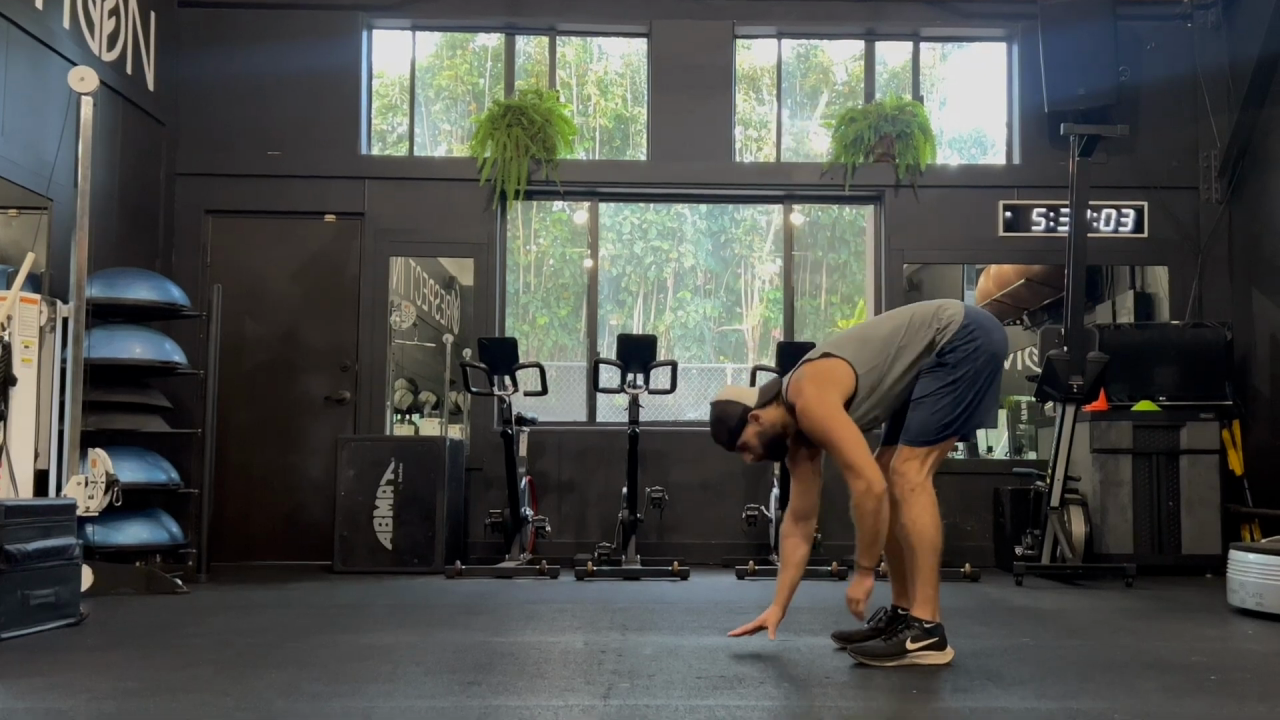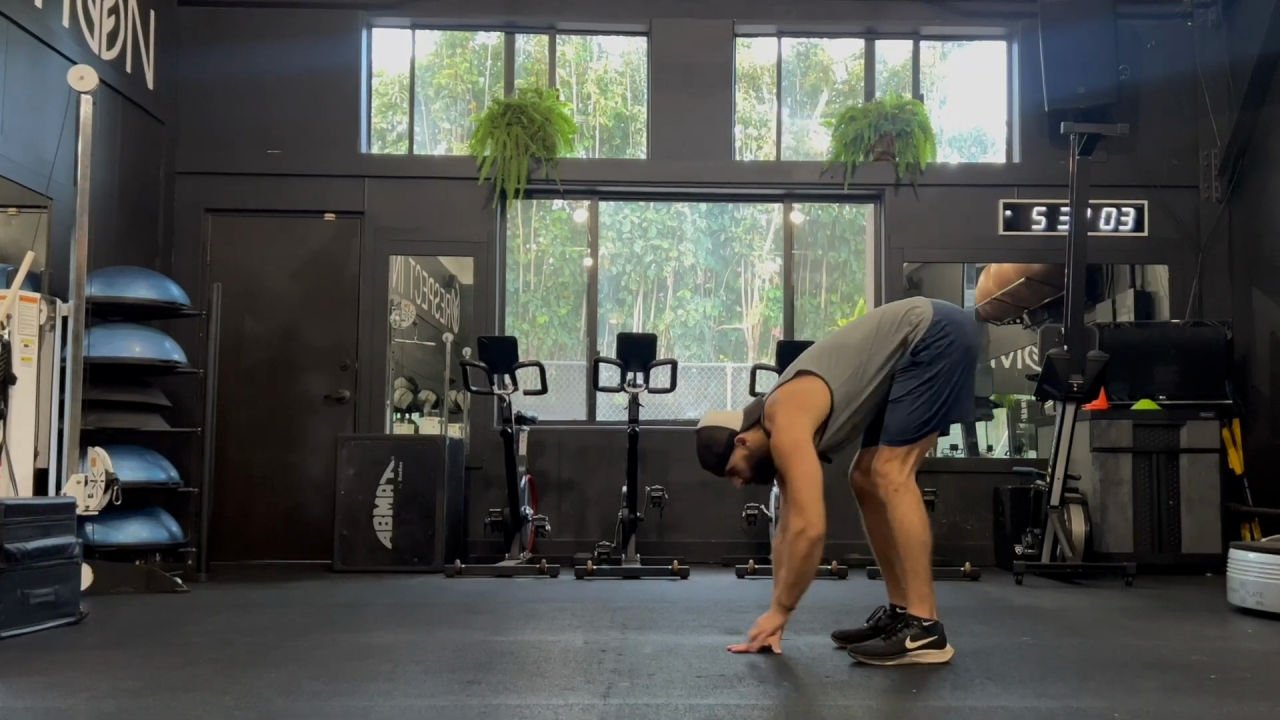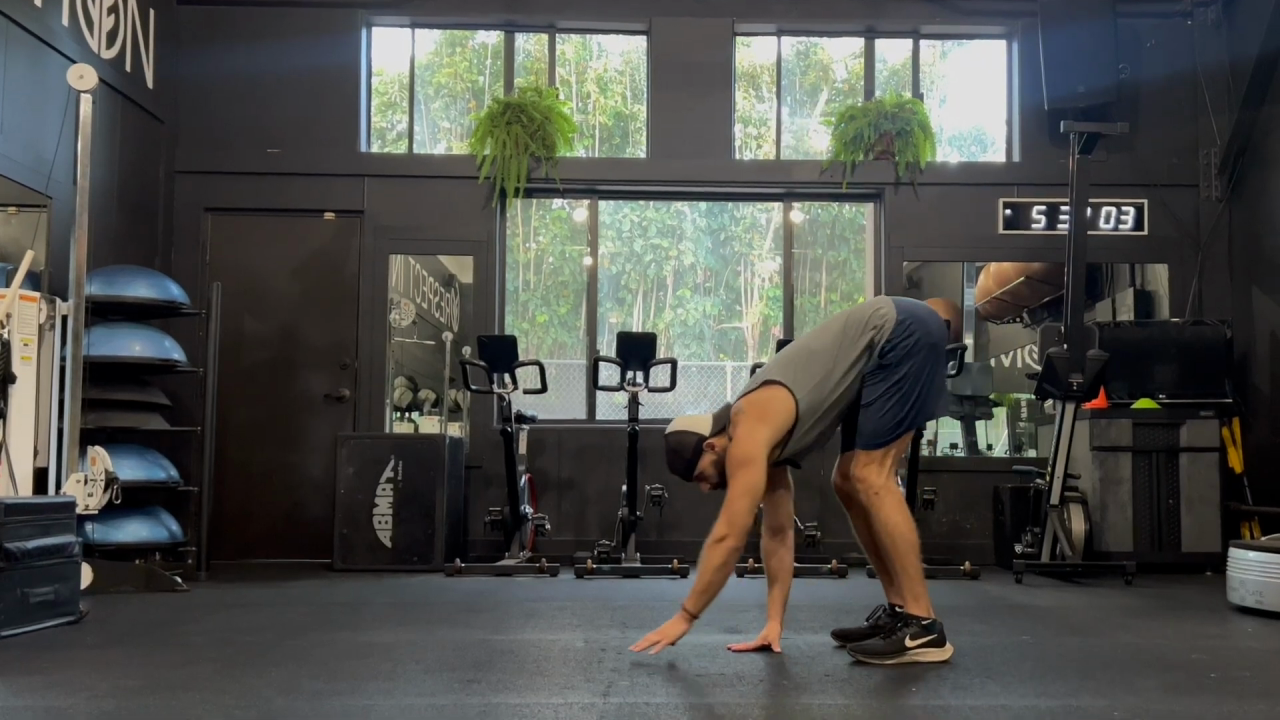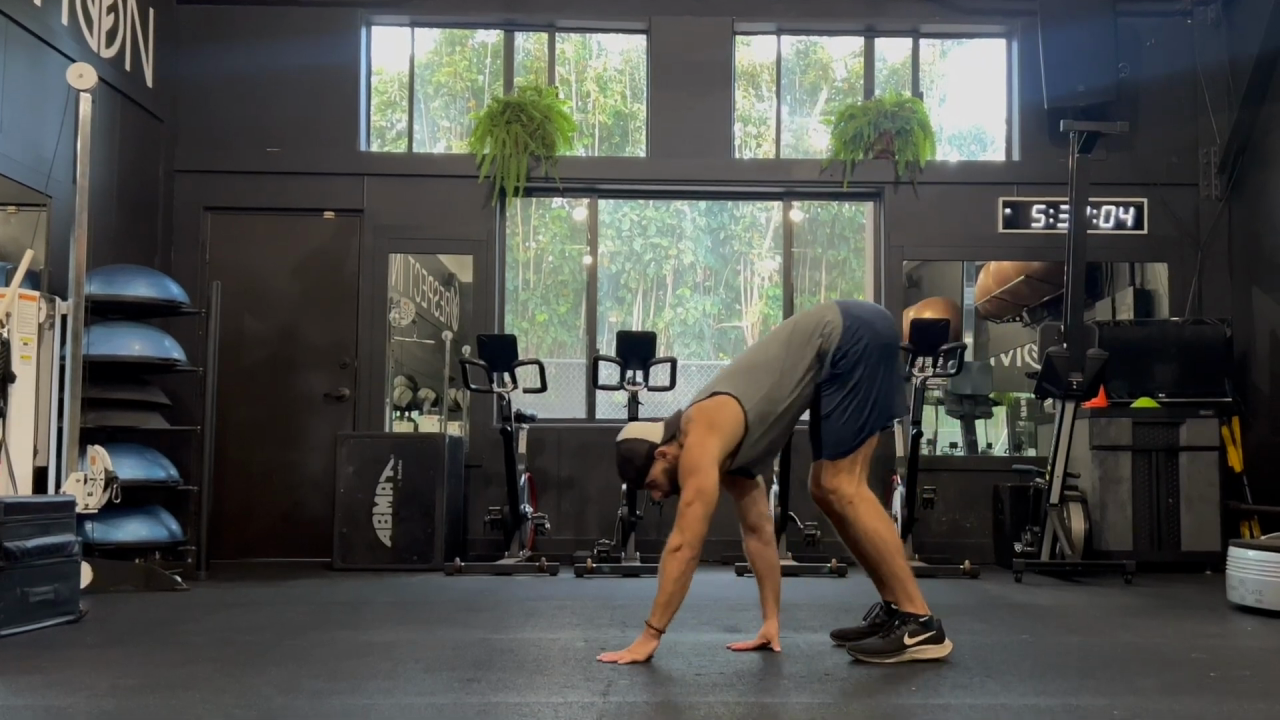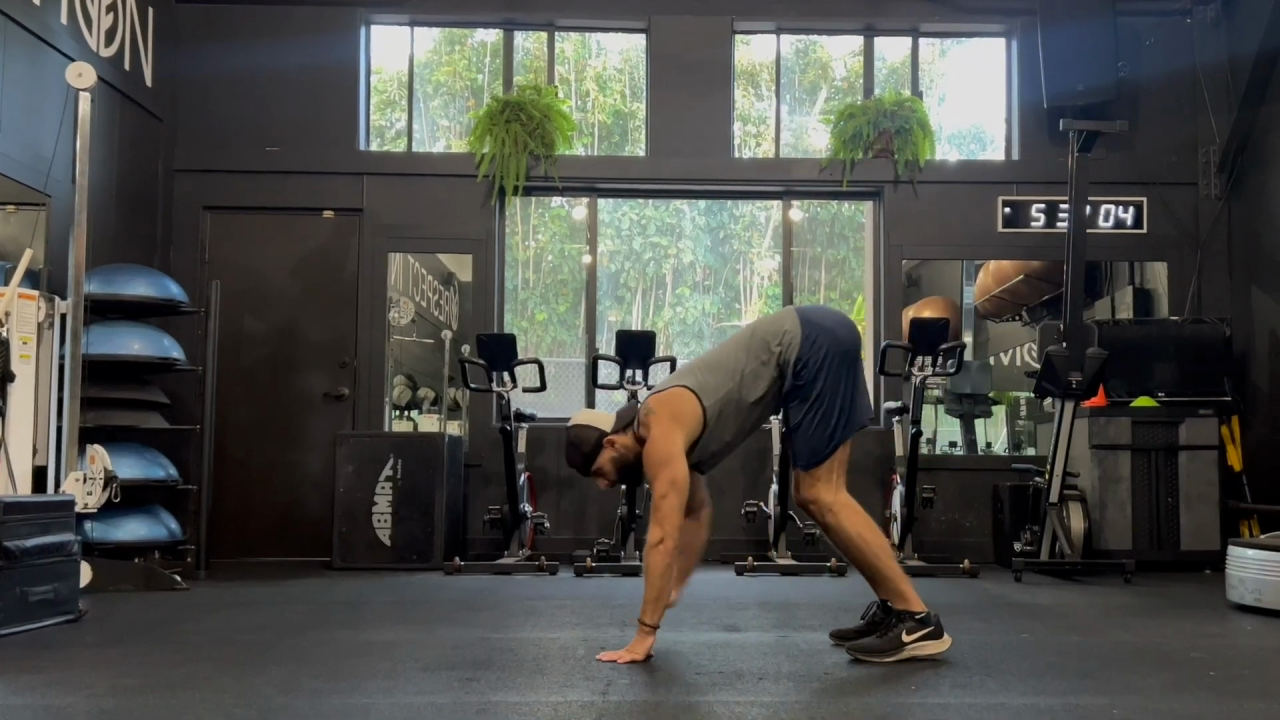
dt=0.3s
person 1, frame 1
left shoulder: (811, 401)
right shoulder: (796, 426)
left elbow: (869, 485)
right elbow: (800, 519)
left wrist: (863, 572)
right wrist: (777, 607)
left hip: (965, 338)
right hip: (951, 345)
left knee: (908, 474)
right knee: (894, 477)
left ankle: (925, 630)
right ankle: (903, 614)
person 1, frame 2
left shoulder: (787, 426)
right shoulder: (784, 432)
left elbow: (807, 529)
right elbow: (795, 527)
left wrist: (780, 611)
right wrist: (778, 620)
left hip: (937, 333)
right hip: (923, 340)
left knee: (889, 477)
right knee: (867, 479)
left ankle: (925, 629)
right ankle: (900, 613)
person 1, frame 3
left shoulder: (747, 436)
right shoulder: (764, 439)
left elbow: (728, 537)
right elbow: (778, 531)
left wrist: (684, 617)
right wrist: (773, 622)
left hip: (902, 332)
right hip: (890, 337)
left knee: (869, 480)
right knee: (849, 483)
left ankle: (923, 628)
right ankle: (900, 611)
person 1, frame 4
left shoulder: (699, 443)
right shoulder: (719, 447)
left elbow: (683, 545)
right elbow: (757, 527)
left wrist: (649, 637)
right wrist: (770, 621)
left hip: (853, 336)
right hip: (840, 341)
left knee: (841, 489)
right knee: (826, 490)
left ankle: (920, 625)
right ankle: (895, 610)
person 1, frame 5
left shoulder: (659, 433)
right shoulder: (673, 434)
left elbow: (662, 536)
right elbow: (695, 511)
left wrist: (645, 635)
right wrist: (674, 585)
left hip: (815, 343)
right hip: (811, 343)
left knee: (821, 497)
right knee: (813, 496)
left ankle: (917, 620)
right ankle: (892, 608)
